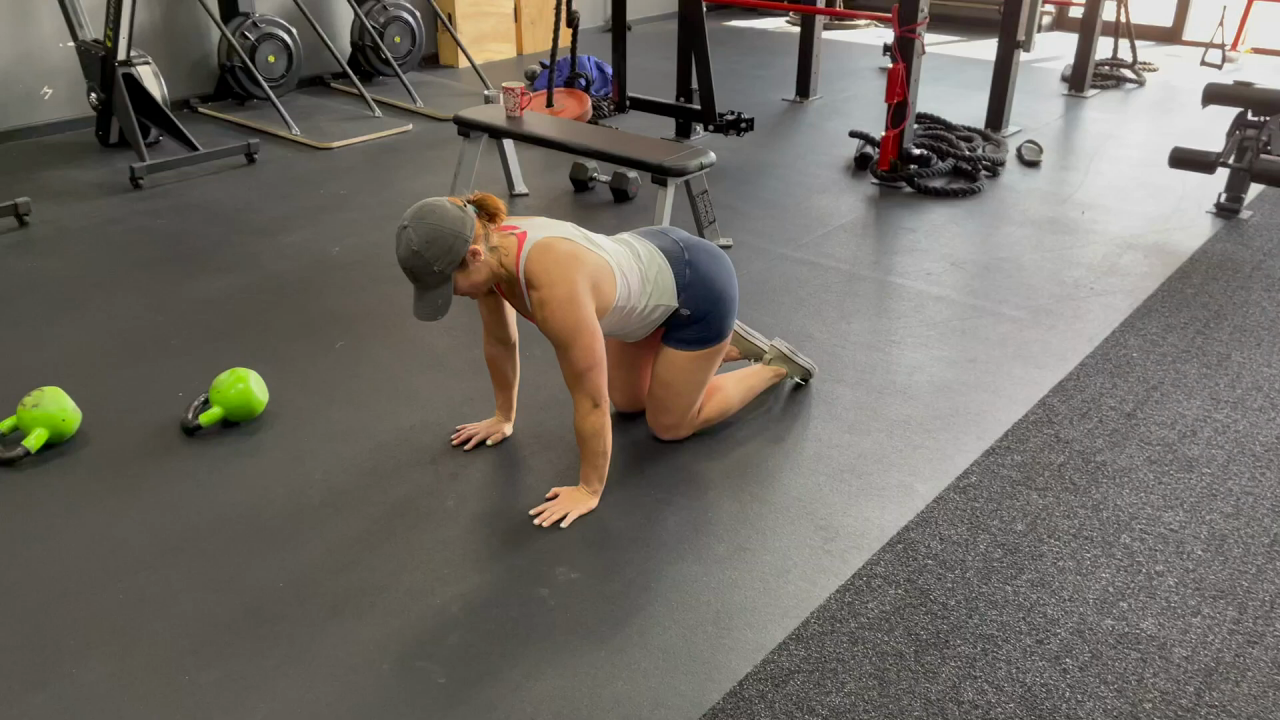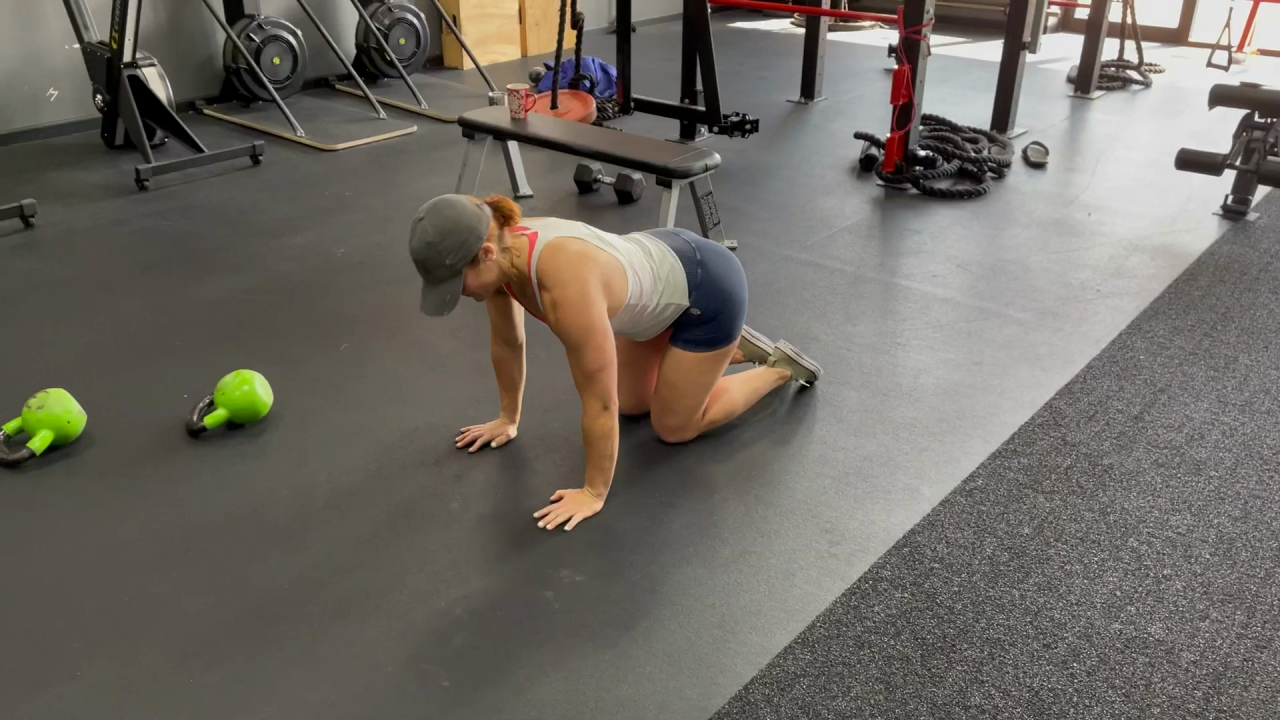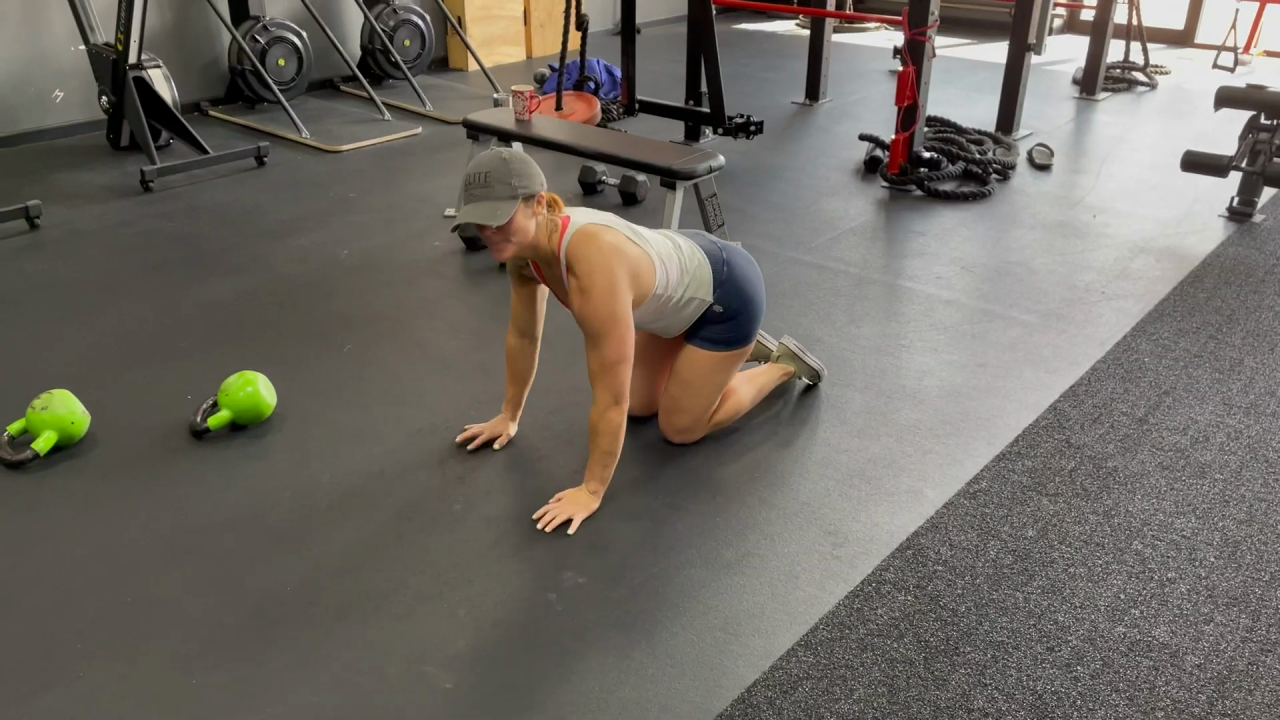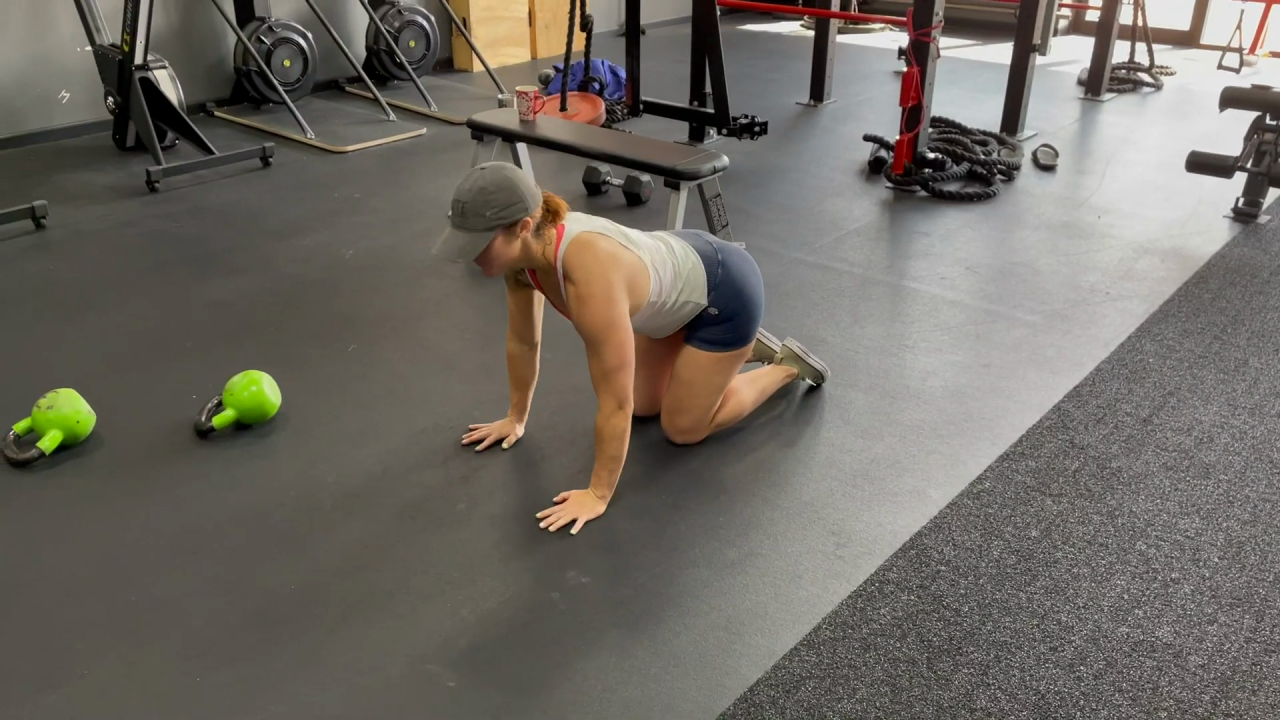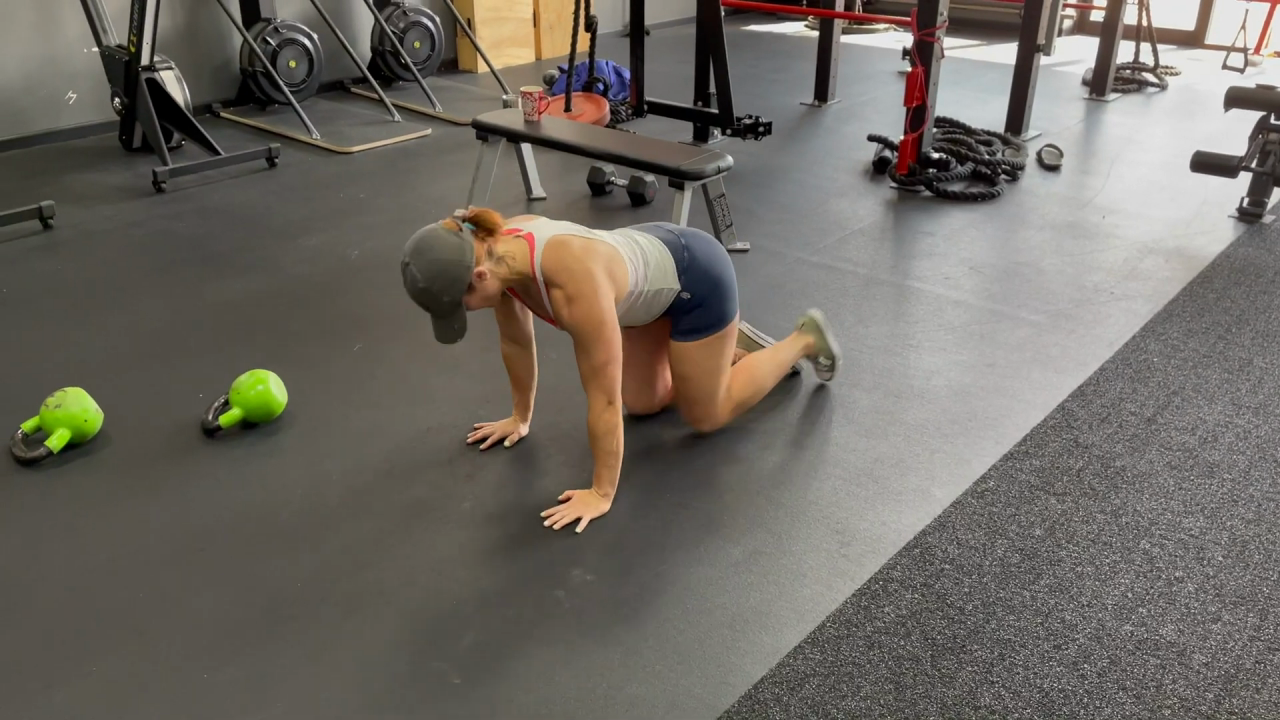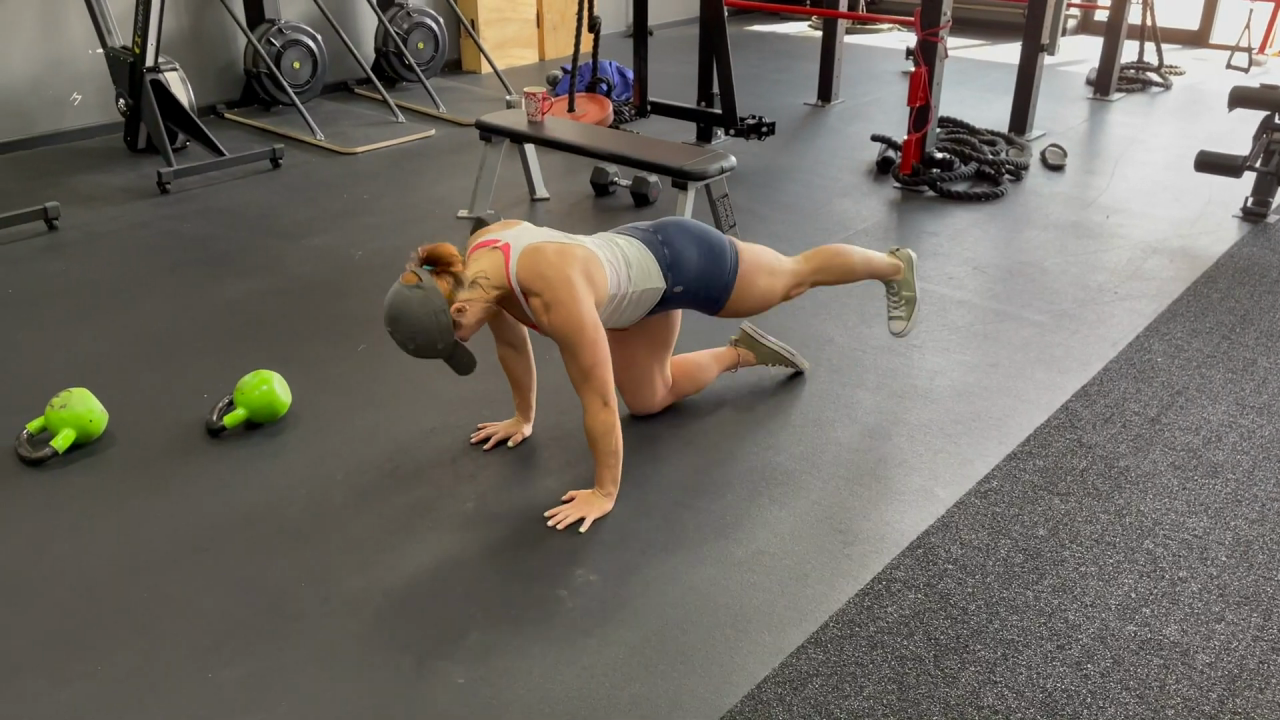
dt=0.4s
person 1, frame 1
left shoulder: (554, 287)
right shoulder: (490, 246)
left elbow: (591, 401)
right elbow: (499, 342)
left wrist: (589, 490)
right wrist: (504, 417)
left hip: (698, 287)
right hip: (652, 258)
left knee: (669, 425)
right knee: (627, 401)
left ankle: (775, 365)
right ankle: (727, 345)
person 1, frame 2
left shoulder: (566, 286)
right shoulder: (498, 253)
left elbow: (598, 403)
right elbow: (507, 343)
left wrist: (593, 494)
right wrist: (507, 420)
left hip: (707, 289)
right hip: (662, 259)
left knee: (672, 426)
right knee: (632, 404)
left ankle: (779, 367)
right ankle: (733, 349)
person 1, frame 3
left shoulder: (595, 269)
right shoulder: (523, 244)
left elbow: (611, 398)
right elbow: (522, 335)
left wrist: (592, 493)
right wrist: (509, 417)
left hip: (727, 293)
right hip: (683, 275)
left knee: (679, 427)
right knee: (641, 404)
left ankle: (784, 365)
right ankle: (743, 348)
person 1, frame 4
left shoulder: (591, 280)
right shoulder: (523, 248)
left elbow: (614, 403)
right elbow: (523, 339)
left wrist: (598, 494)
right wrist: (516, 417)
left hip: (725, 291)
right hip: (679, 268)
left knee: (683, 427)
right knee: (644, 405)
left ankle: (788, 366)
right ankle: (744, 347)
person 1, frame 5
left shoulder: (575, 284)
right shoulder: (490, 254)
left elbow: (603, 397)
right elbow: (516, 340)
left wrist: (602, 493)
right wrist: (520, 417)
left hip: (695, 275)
right hip: (647, 259)
left knee: (706, 416)
right knee: (642, 401)
left ankle: (803, 340)
right ankle: (732, 347)
person 1, frame 6
left shoulder: (554, 295)
right shoulder: (475, 267)
left elbow: (599, 401)
right elbow: (511, 342)
left wrist: (604, 493)
right wrist: (523, 417)
left hip: (683, 263)
right hip: (638, 261)
left knee: (796, 278)
right knee: (647, 400)
left ankle: (893, 267)
right ankle: (741, 353)
